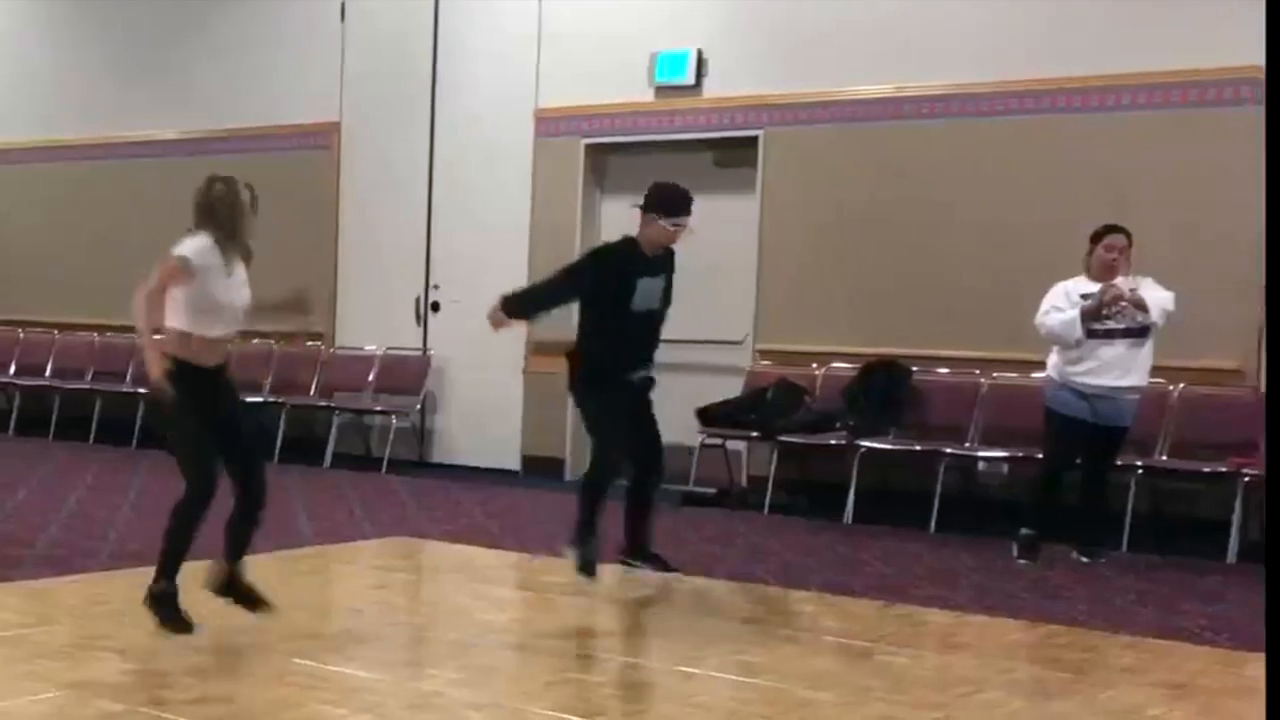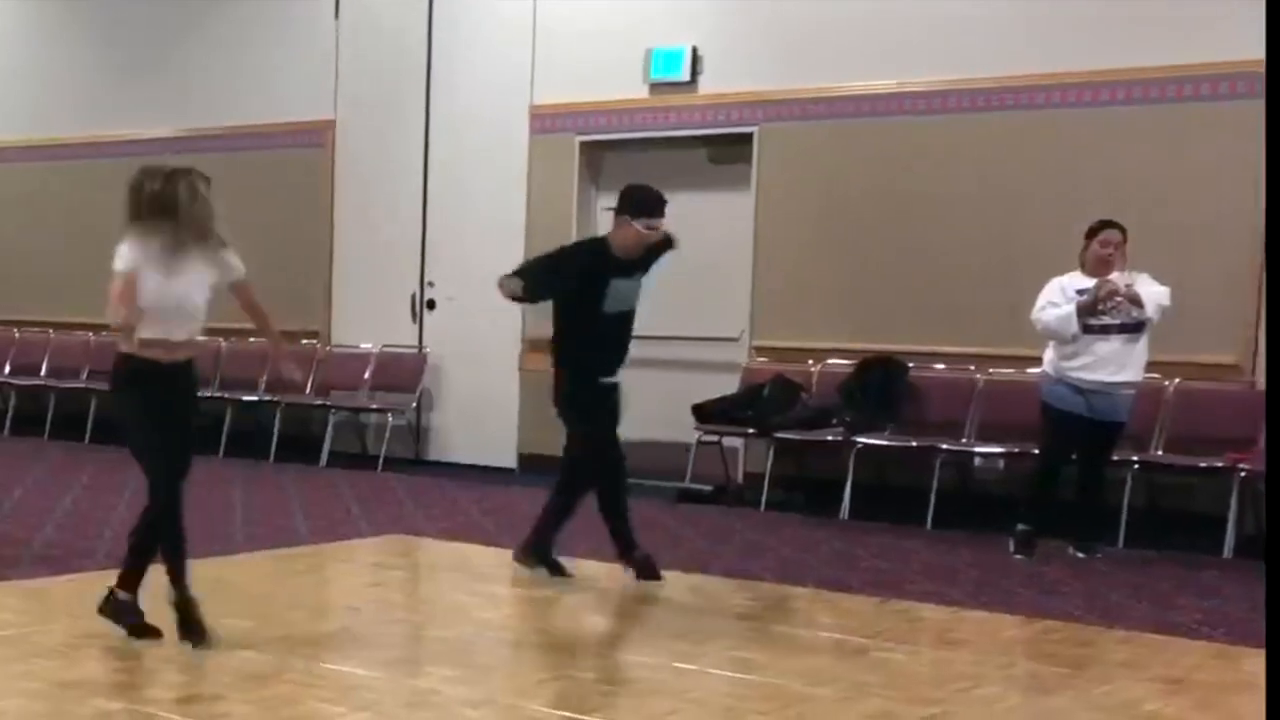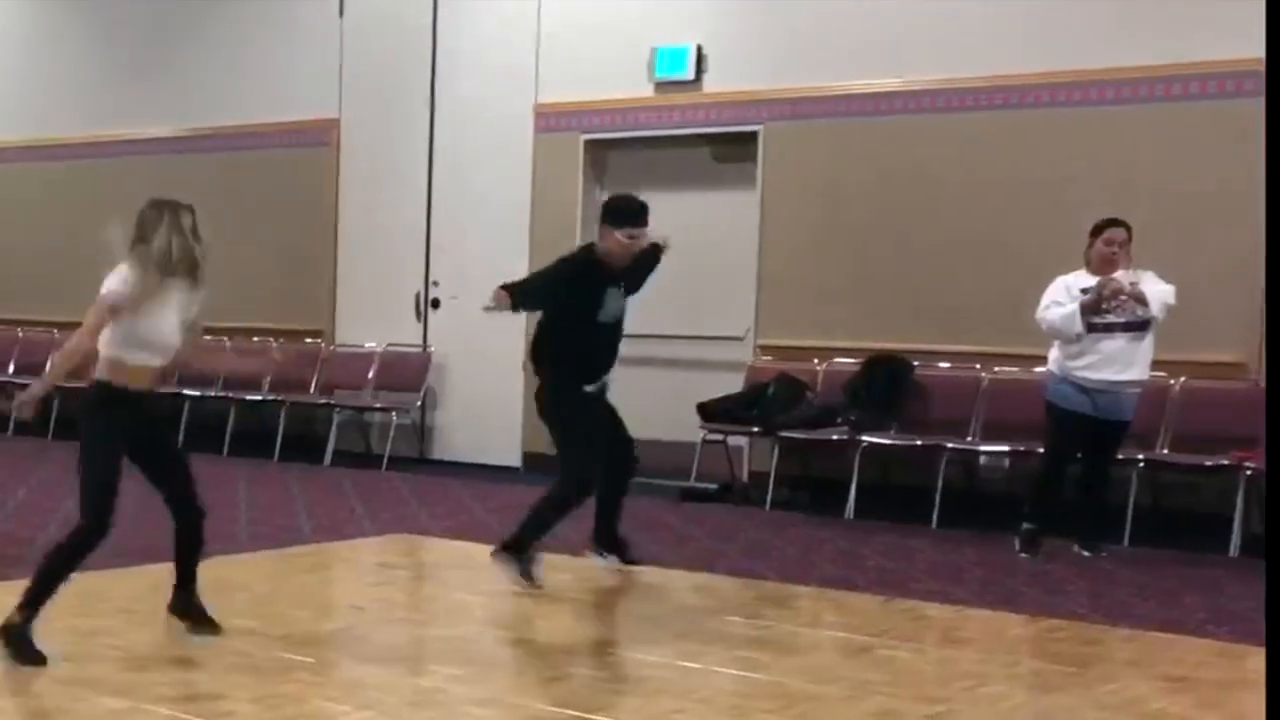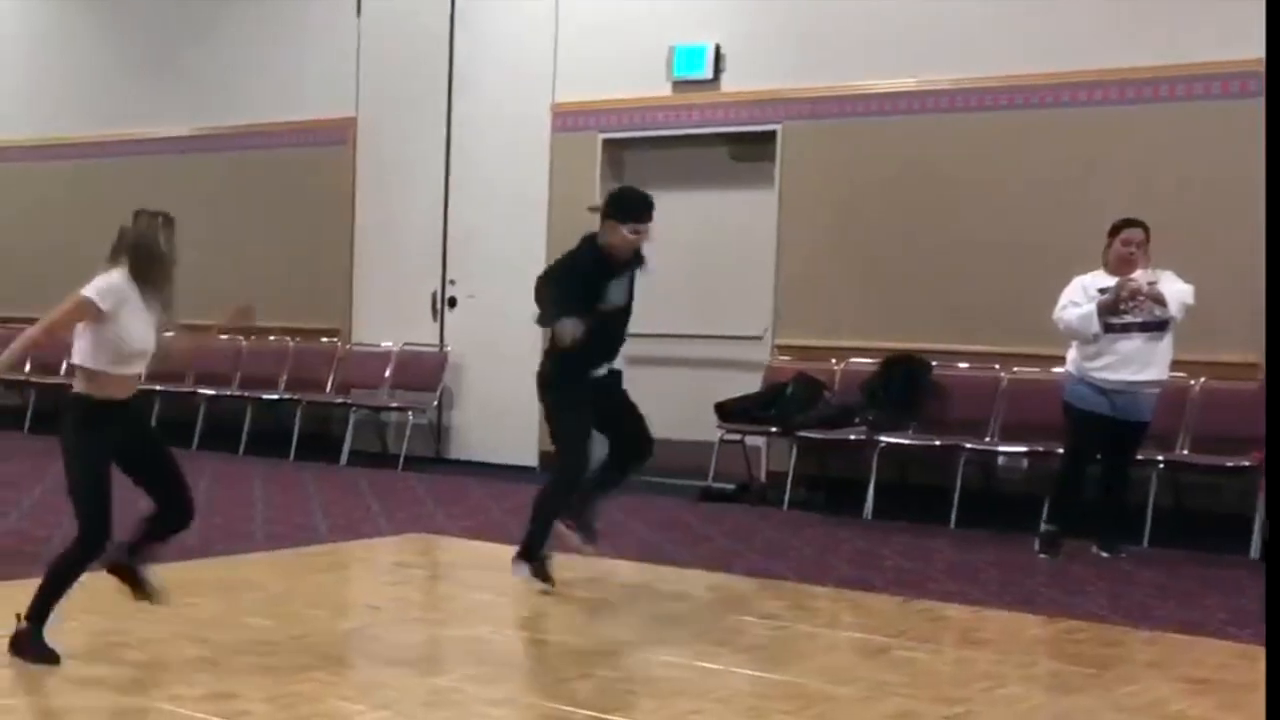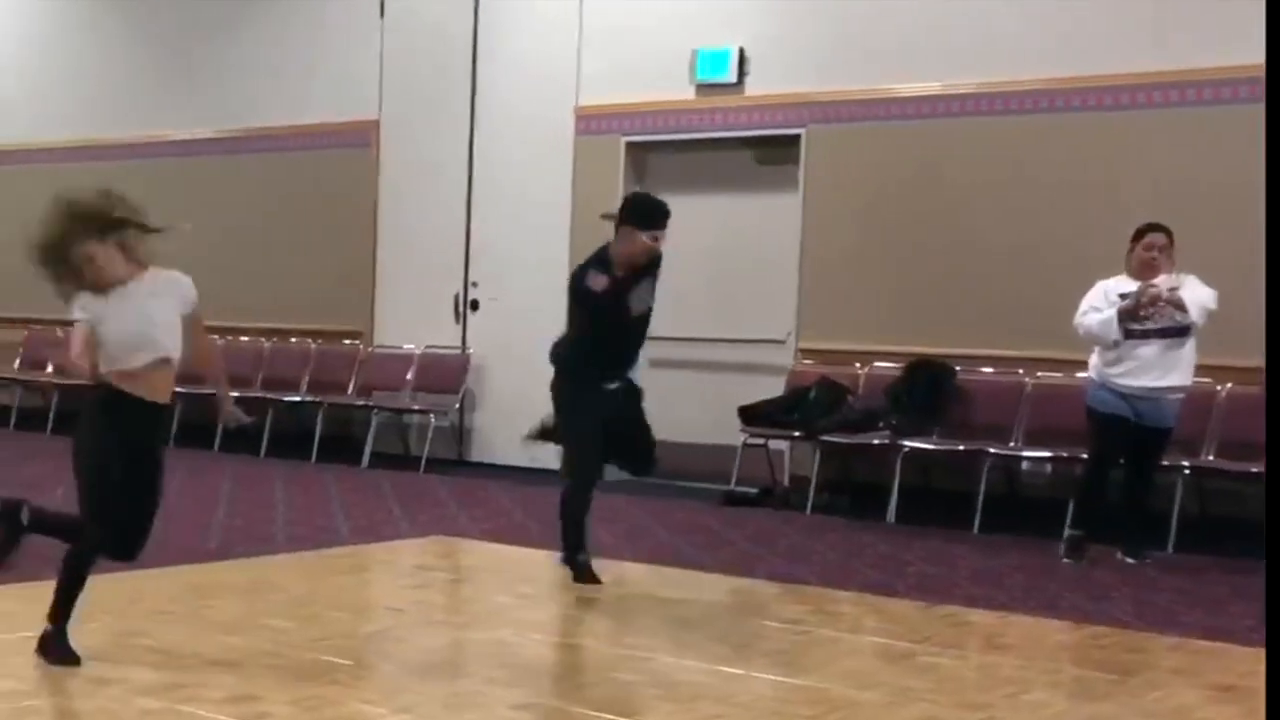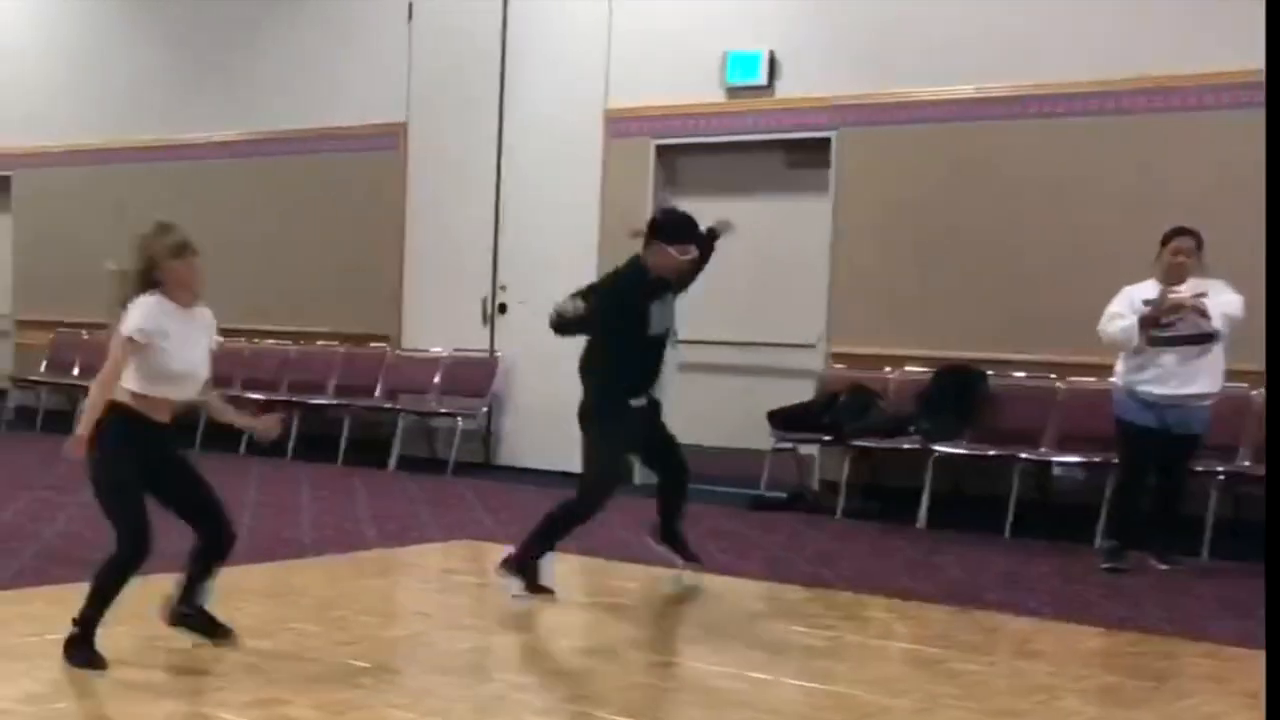
dt=0.2s
person 1, frame 1
left shoulder: (233, 257)
right shoulder: (197, 249)
right elbow: (146, 296)
left wrist: (287, 307)
right wrist: (150, 352)
left hip: (216, 380)
right hip: (185, 378)
left knee: (252, 484)
right knee: (200, 489)
left ankle: (230, 573)
right ankle: (163, 589)
person 1, frame 2
left shoulder: (215, 256)
right shoulder: (137, 248)
left elbow: (252, 306)
right elbow: (118, 311)
left wrist: (282, 356)
right wrist: (124, 321)
left hip: (179, 378)
right hip: (135, 379)
left knee: (168, 490)
right knee: (165, 486)
left ankle: (123, 595)
right ankle: (181, 594)
person 1, frame 3
left shoulder: (183, 288)
right shoulder: (130, 279)
left elbow: (194, 353)
right elbow: (86, 336)
left wrist: (247, 365)
right wrist: (42, 385)
left hip: (146, 409)
right hip: (109, 409)
left knee: (190, 511)
right knee: (95, 524)
left ankle: (185, 599)
person 1, frame 4
left shoulder: (141, 294)
right shoulder: (112, 286)
right elbow: (46, 328)
left hip: (130, 416)
right hip: (89, 418)
left knee: (179, 507)
right knee: (93, 536)
left ankle: (126, 559)
person 1, frame 5
left shoulder: (175, 284)
right shoulder: (90, 298)
left elbow: (200, 345)
right elbow: (83, 365)
left wrist: (224, 396)
right wrist: (82, 360)
left hip: (151, 421)
right hip: (107, 414)
left knee: (126, 540)
right knee: (97, 531)
right ankle: (54, 630)
person 1, frame 6
left shoulder: (202, 319)
right shoulder: (148, 311)
right elbow: (109, 374)
left wrist: (249, 422)
right wrist: (83, 428)
left hip: (159, 441)
right hip: (120, 435)
left knee: (220, 534)
right knee: (136, 544)
left ankle: (187, 606)
right ankle: (80, 635)
person 2, frame 1
left shoulder: (665, 261)
right shoulder: (610, 260)
right elbow: (559, 286)
right wrist: (512, 306)
left hip: (634, 380)
right hip: (598, 379)
left knee: (648, 460)
right knee: (609, 462)
left ankle: (635, 547)
right ankle: (584, 540)
person 2, frame 2
left shoulder: (637, 257)
right shoulder: (583, 258)
right elbow: (541, 274)
left wrist: (663, 243)
right wrist: (515, 283)
left hip: (603, 380)
right hip: (578, 384)
left knee: (583, 470)
right knee: (607, 465)
left ankle: (537, 548)
right ankle: (629, 551)
person 2, frame 3
left shoulder: (621, 268)
right shoulder: (577, 269)
right elbow: (537, 287)
left wrist: (653, 254)
right wrist: (509, 296)
left hip: (588, 390)
right hip: (564, 392)
left knee: (622, 460)
right knee: (583, 476)
left ankle: (606, 539)
right ankle: (515, 549)
person 2, frame 4
left shoulder: (622, 256)
right shoulder: (582, 261)
right elbow: (550, 288)
right wrist: (561, 319)
left hip: (601, 376)
right hip: (565, 380)
left knee: (636, 446)
right knee: (571, 469)
left ankle: (575, 510)
right ankle: (531, 553)
person 2, frame 5
left shoulder: (647, 263)
right shoulder: (590, 277)
right elbow: (583, 337)
right wrist: (599, 296)
left hip: (617, 383)
right hip: (578, 386)
left knee: (642, 458)
right knee: (584, 473)
left ankle: (559, 432)
right ankle: (575, 554)
person 2, frame 6
left shoulder: (665, 279)
right shoulder: (621, 286)
right elbow: (566, 324)
left wrist: (711, 238)
right wrist: (570, 311)
left hip: (639, 403)
right hip: (608, 406)
left knee: (675, 471)
right knee: (594, 494)
left ankle: (668, 535)
right ankle: (524, 562)
person 3, frame 1
left shoulder: (1142, 287)
right shoulder: (1068, 289)
left elbow: (1165, 304)
right elbow: (1048, 326)
left wrist: (1133, 299)
right wrist: (1091, 309)
left hip: (1119, 399)
right hip: (1071, 394)
left knee: (1098, 473)
right knee: (1055, 465)
left ankle: (1088, 542)
right ankle: (1031, 533)
person 3, frame 2
left shoulder: (1137, 282)
right shoulder: (1063, 284)
left elbow: (1160, 299)
right elbow: (1044, 321)
left wrist: (1128, 294)
right wrist: (1086, 304)
left hip: (1115, 394)
right hip: (1067, 389)
left knee: (1094, 468)
right knee: (1051, 461)
left ankle: (1084, 537)
right ankle: (1027, 528)
person 3, frame 3
left shoulder: (1143, 280)
right shoulder: (1068, 283)
left elbow: (1165, 297)
right elbow: (1049, 320)
left wrist: (1131, 292)
right wrist: (1091, 303)
left hip: (1120, 392)
right hip: (1071, 387)
left knee: (1099, 467)
right knee: (1057, 459)
left ankle: (1089, 535)
right ankle: (1032, 527)
person 3, frame 4
left shoulder: (1161, 279)
right shoulder: (1085, 283)
left elbow: (1183, 297)
right elbow: (1066, 321)
left wrist: (1149, 293)
right wrist: (1107, 303)
left hip: (1138, 393)
right hip: (1089, 388)
left knee: (1118, 467)
right knee: (1076, 460)
left ankle: (1107, 536)
right ankle: (1052, 528)
person 3, frame 5
left shoulder: (1184, 284)
right shoulder: (1107, 288)
left elbow: (1206, 301)
right elbow: (1087, 326)
left wrist: (1169, 298)
right wrist: (1128, 309)
left hip: (1162, 399)
right hip: (1112, 393)
left knee: (1142, 472)
right knee: (1100, 464)
left ankle: (1131, 541)
right ankle: (1078, 534)
person 3, frame 6
left shoulder: (1212, 289)
right shoulder: (1133, 293)
left elbow: (1232, 309)
right elbow: (1111, 332)
left wrist: (1192, 305)
right wrist: (1150, 316)
left hip: (1190, 405)
right hip: (1139, 401)
left knee: (1172, 479)
right knee: (1132, 474)
left ankle: (1161, 546)
right ankle: (1116, 544)
